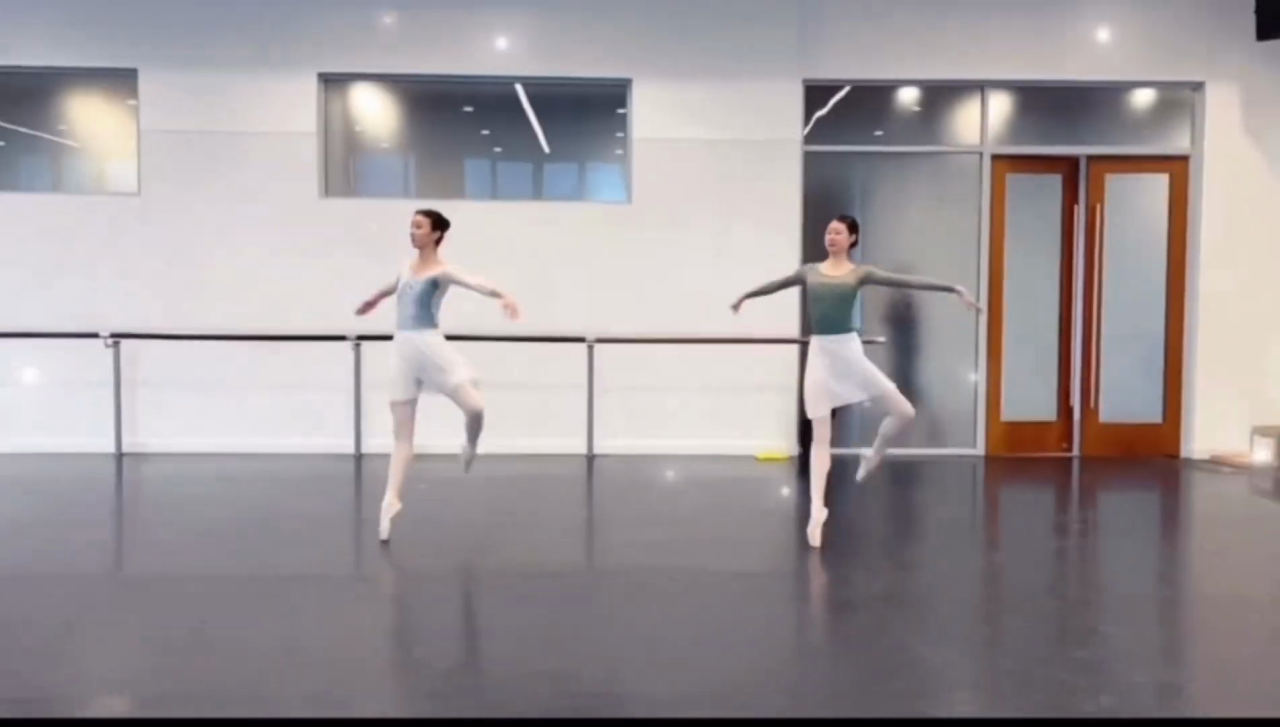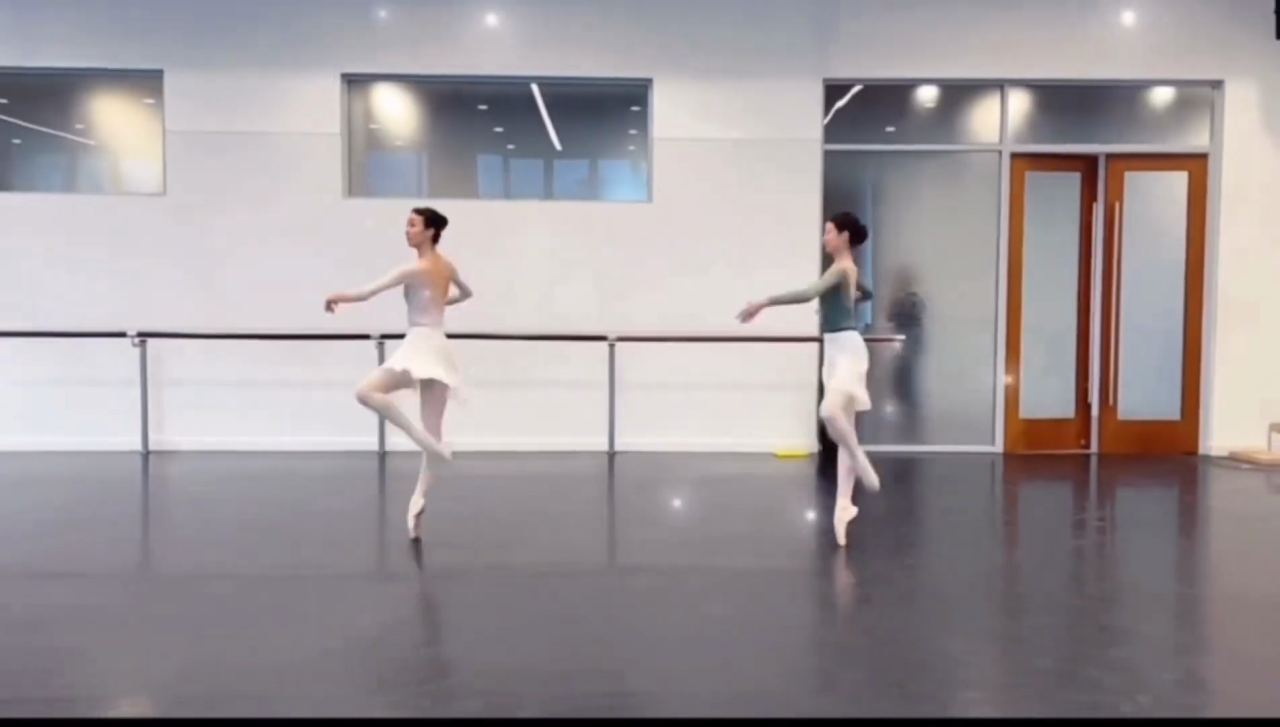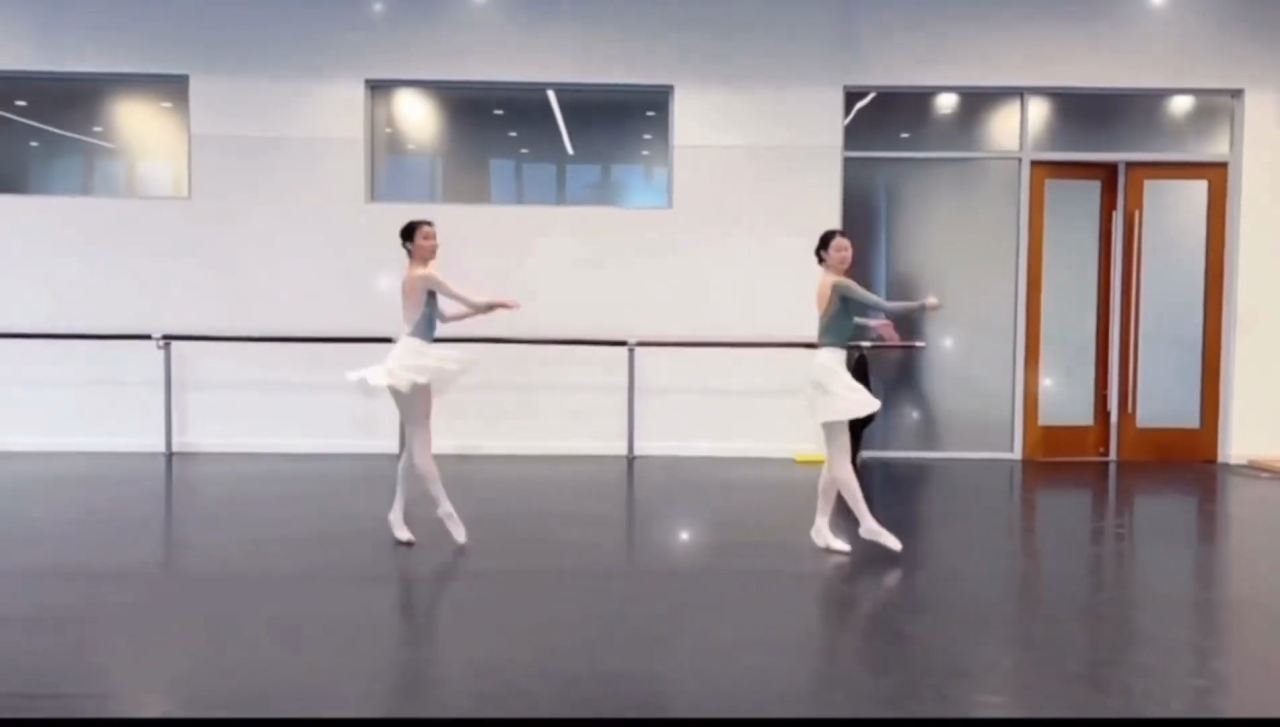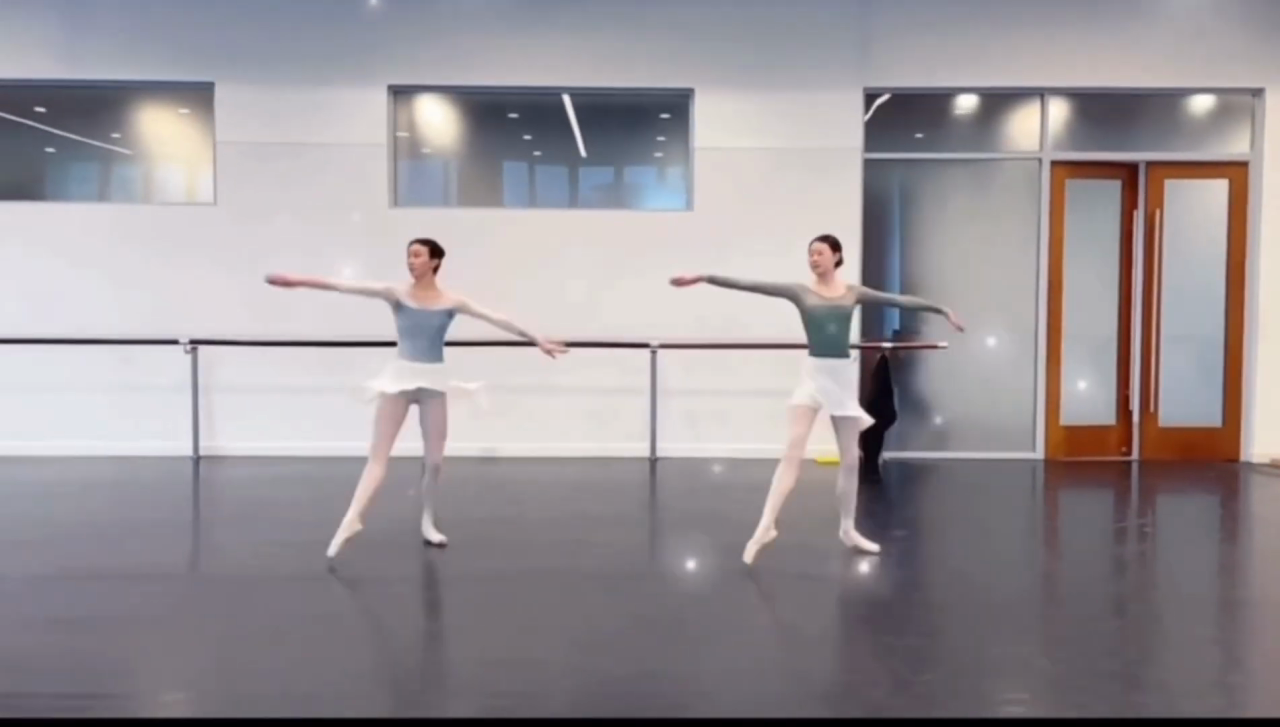
dt=0.3s
person 1, frame 1
left shoulder: (860, 273)
right shoulder: (808, 270)
left elbow: (909, 281)
right elbow: (778, 283)
left wrist: (956, 289)
right wrist: (745, 296)
left hip: (848, 351)
right hip: (819, 354)
left knee: (904, 412)
right knee: (821, 438)
left ankle: (875, 452)
right ankle: (816, 509)
person 1, frame 2
left shoulder: (840, 269)
right shoulder: (847, 270)
left elbow: (810, 294)
right elbow: (861, 294)
left wrist: (763, 302)
left hip: (847, 349)
right hip: (837, 348)
left knee: (832, 412)
right knee: (845, 431)
left ankle: (860, 461)
right ankle: (844, 505)
person 1, frame 3
left shoulder: (829, 285)
right shoulder: (841, 284)
right elbow: (885, 307)
left wrist: (869, 323)
right wrist: (925, 303)
left hip: (830, 367)
right hip: (830, 366)
left knee: (837, 455)
right knee: (841, 456)
left ankle: (821, 526)
right ankle: (869, 524)
person 1, frame 4
left shoulder: (854, 293)
right shoulder: (798, 290)
left elbow: (898, 300)
right elbow: (749, 285)
left wrist: (942, 310)
right wrist: (704, 277)
left hip: (842, 377)
right hip: (811, 376)
left knee: (851, 461)
right knee: (791, 455)
left ankle: (848, 530)
right ankle: (765, 527)
person 2, frame 1
left shoulder: (442, 271)
right shoulder: (408, 268)
left elbow: (476, 283)
right elbow: (395, 287)
left wrist: (503, 296)
right wrist: (373, 299)
left hip: (430, 348)
right hip: (403, 352)
left knee: (475, 408)
right knee: (402, 435)
left ankle: (470, 444)
right ankle: (390, 501)
person 2, frame 2
left shoulder: (412, 270)
right shoulder: (447, 266)
left elbow: (366, 293)
right elbow: (466, 292)
left wrist: (339, 297)
left hip: (421, 346)
right hip: (434, 346)
left knee: (365, 392)
right knee: (430, 432)
right ankle: (418, 499)
person 2, frame 3
left shoulder: (420, 278)
right shoulder: (427, 275)
left elbow: (447, 315)
right elbow: (472, 302)
left wrist: (486, 307)
right wrist: (493, 303)
left hip: (421, 365)
right hip: (407, 363)
left knee: (416, 445)
right knee: (419, 444)
left ankle: (398, 514)
right ankle: (445, 509)
person 2, frame 4
left shoulder: (452, 301)
right shoulder: (395, 292)
left elbow: (498, 320)
right elbow: (345, 286)
left wrist: (538, 341)
right wrist: (301, 281)
left hip: (434, 382)
right hip: (398, 381)
left knee: (434, 461)
right knee: (378, 456)
left ankle: (428, 523)
right ankle: (351, 519)
